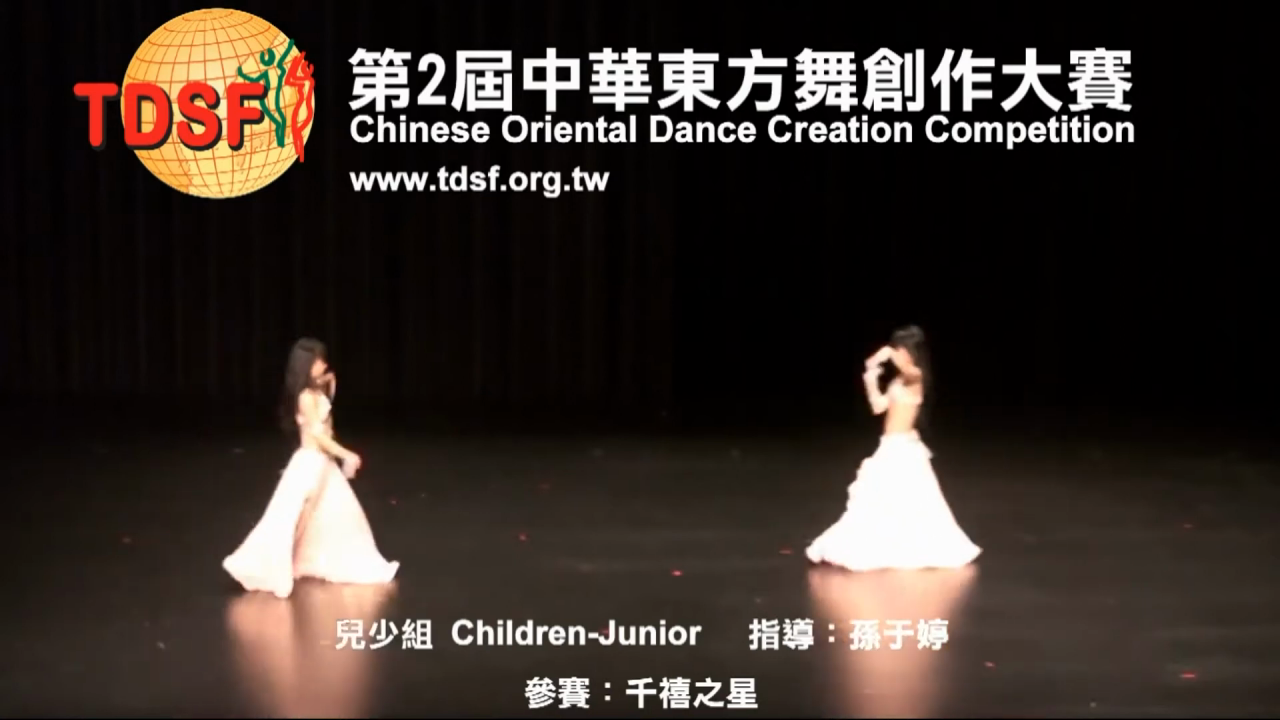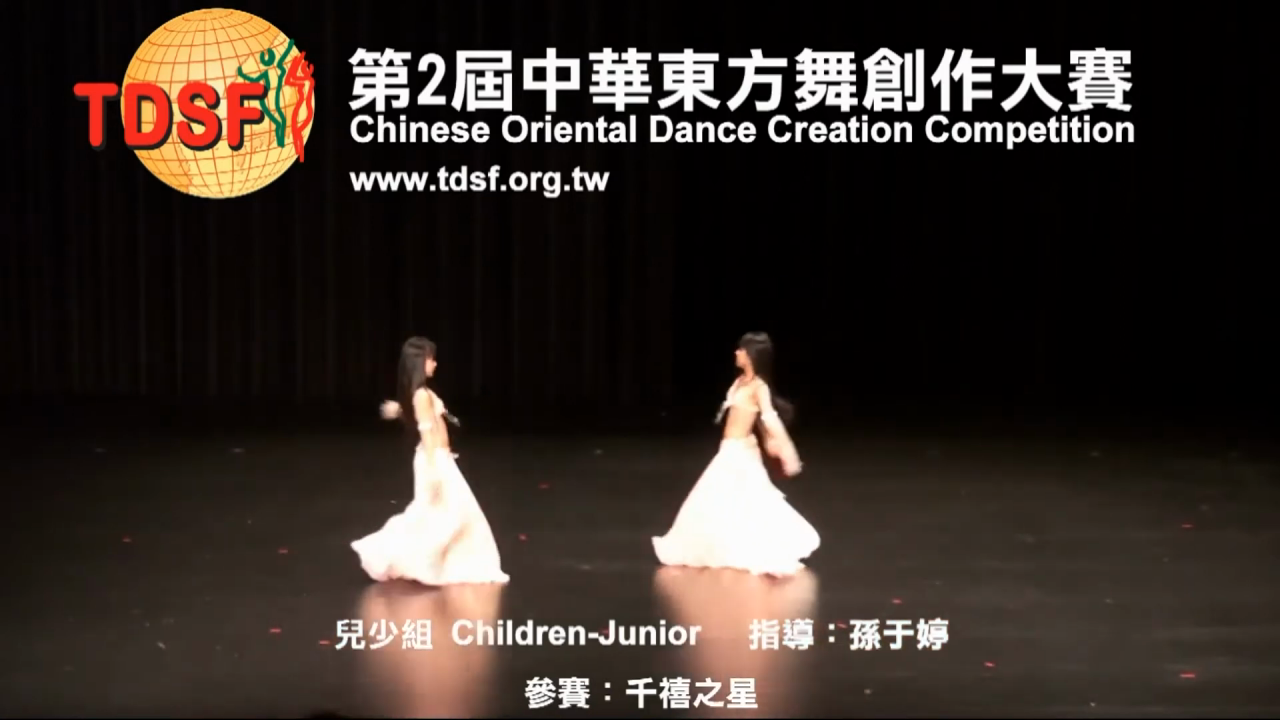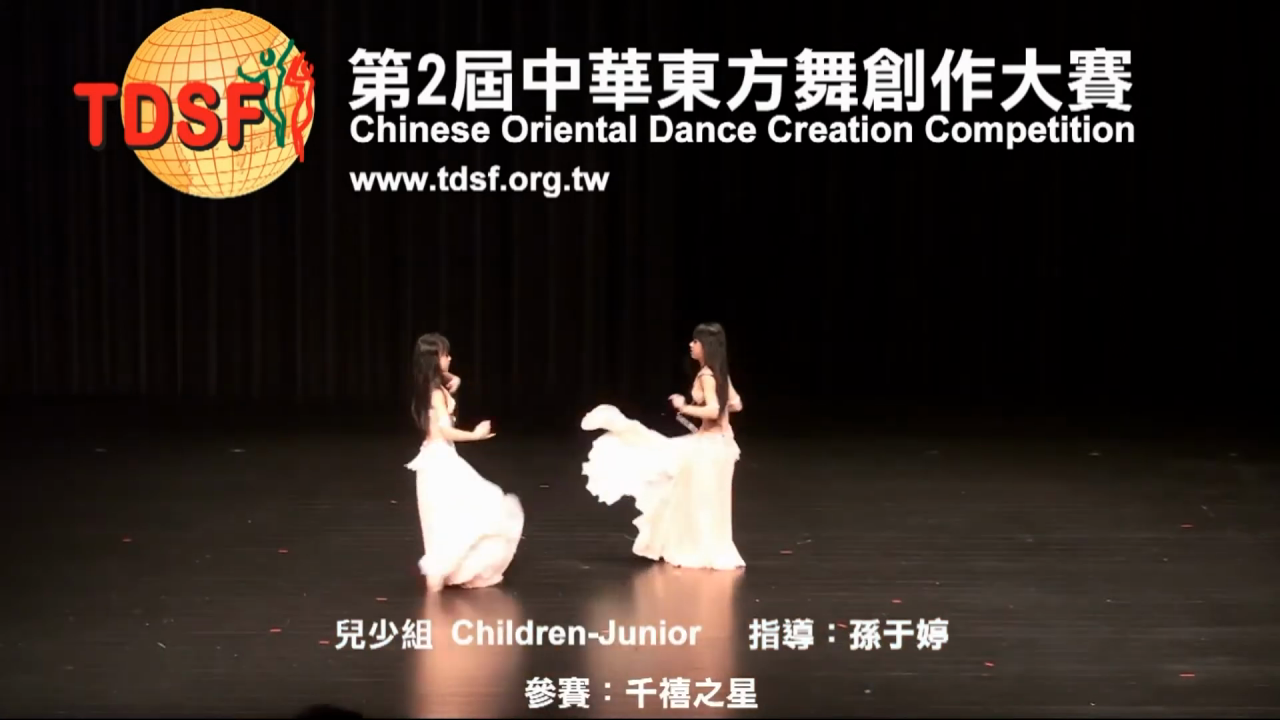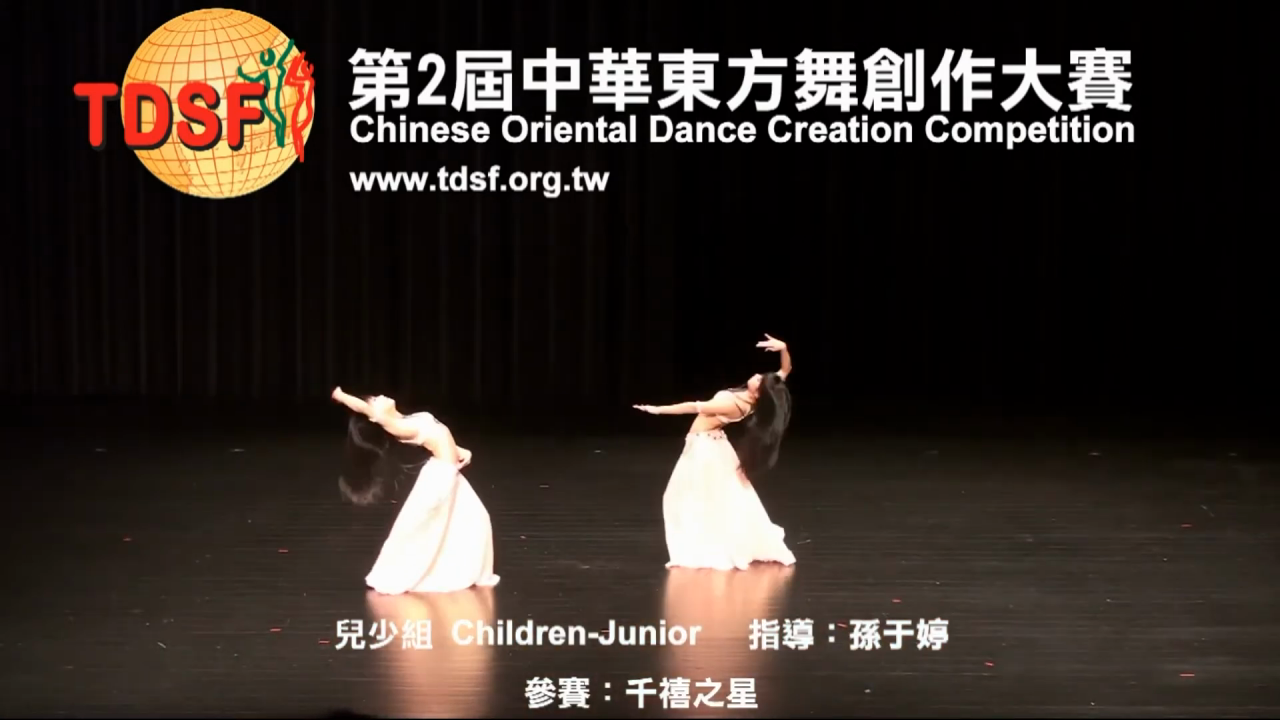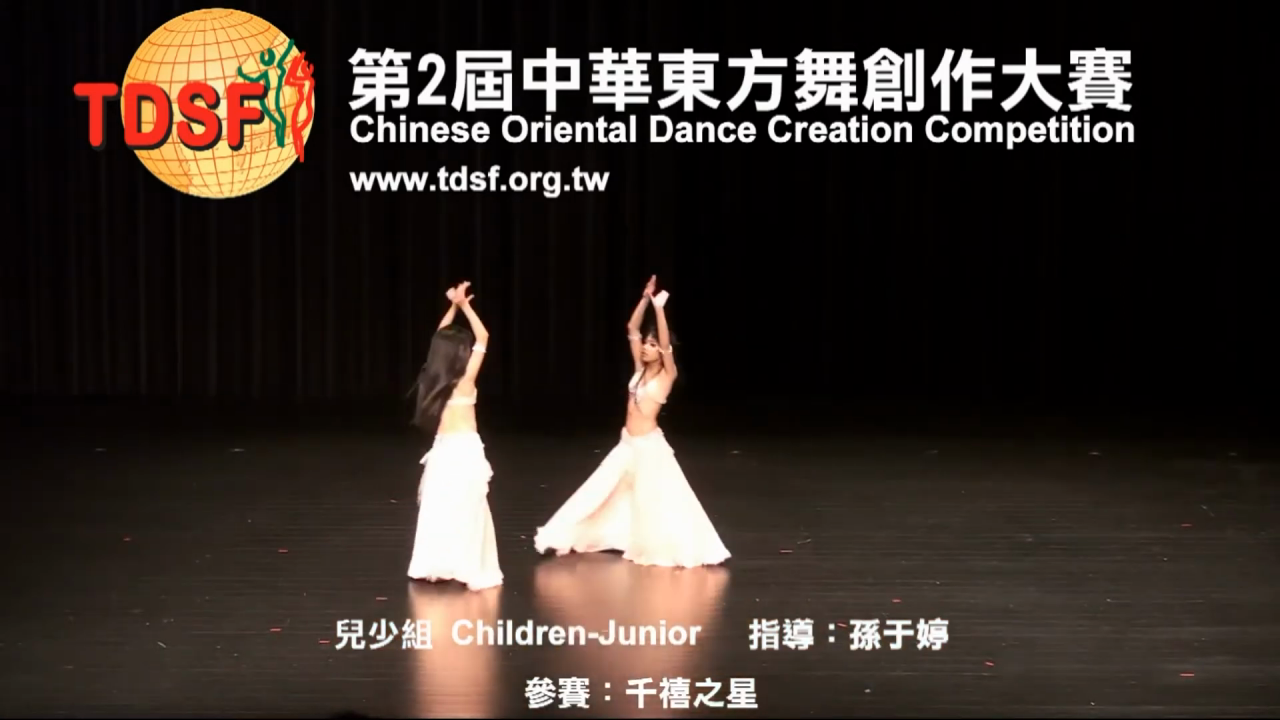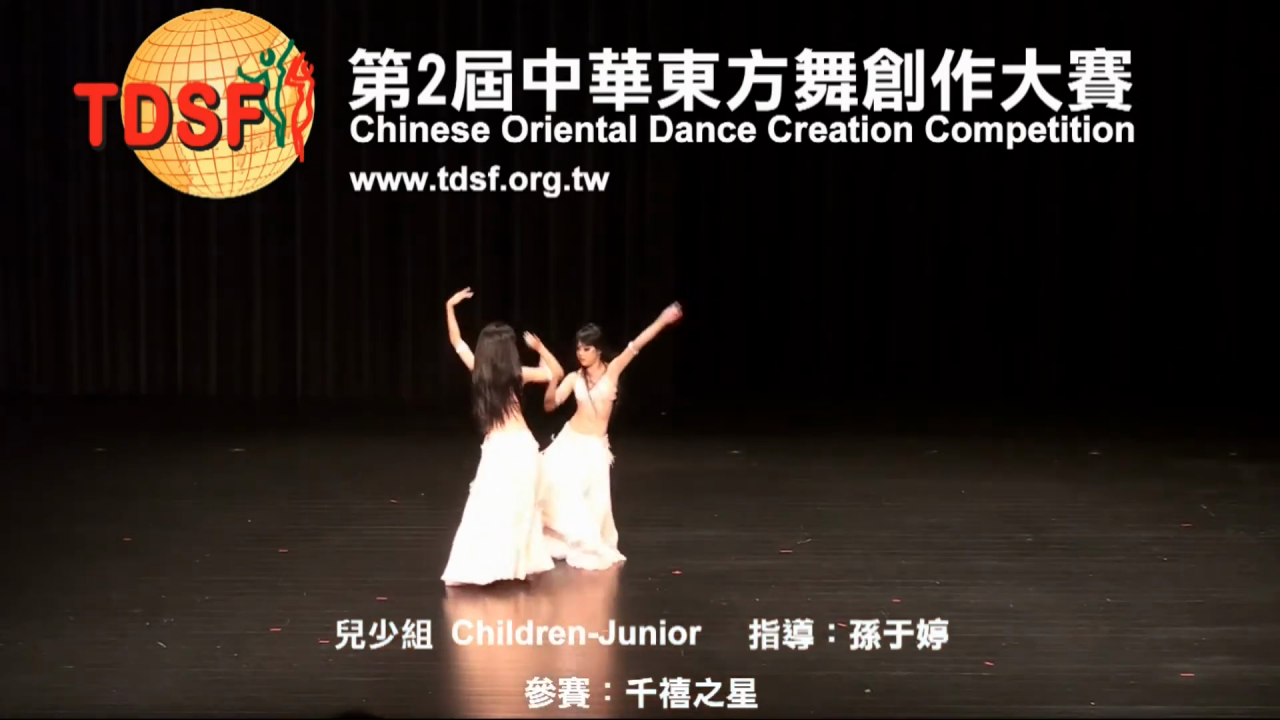
dt=0.7s
person 1, frame 1
left shoulder: (313, 391)
right shoulder: (307, 396)
right elbow: (317, 435)
left wrist: (327, 382)
right wrist: (346, 454)
left hip: (322, 463)
right hip: (310, 462)
left knee: (339, 516)
right knee: (287, 517)
left ankle: (343, 566)
right ankle: (263, 573)
person 1, frame 2
left shoulder: (414, 391)
right shoulder: (422, 394)
left elbow: (396, 409)
right elbow: (426, 433)
right wrist: (432, 471)
left hip: (440, 459)
right hip: (435, 460)
left knee: (458, 514)
right knee: (442, 516)
right ankle: (383, 555)
person 1, frame 3
left shoulder: (436, 383)
right shoulder: (435, 391)
left elbow: (447, 376)
right elbow: (445, 430)
left wrist: (451, 380)
right wrist: (474, 434)
left hip: (444, 454)
right hip: (437, 456)
left knee: (476, 506)
right knee: (447, 515)
left ankle: (465, 569)
right ankle: (440, 568)
person 1, frame 4
left shoulder: (403, 422)
right shoulder: (394, 426)
left elbow: (438, 438)
right elbow: (363, 407)
left wrist: (458, 451)
right wrist: (342, 396)
left hip: (447, 475)
right hip: (438, 477)
left knee: (473, 520)
right knee: (416, 527)
left ankle: (468, 574)
right ankle: (391, 579)
person 1, frame 5
left shoulder: (435, 374)
right shoulder: (466, 379)
left elbow: (441, 336)
right elbow: (483, 338)
left wrist: (455, 307)
right wrist: (464, 305)
left hip: (442, 448)
right hip: (467, 449)
left knee: (439, 508)
right knee: (468, 511)
left ankle: (435, 565)
right ankle: (468, 569)
person 1, frame 6
left shoulder: (478, 370)
right shoulder: (516, 374)
left elbow: (456, 340)
right elbow: (556, 373)
left wrist: (449, 307)
right wrist: (540, 348)
left hip: (497, 447)
right hip: (521, 445)
left knee: (487, 508)
right knee: (519, 507)
left ankle: (481, 565)
right ankle: (519, 562)
person 2, frame 1
left shoulder: (916, 376)
right shoulder: (899, 380)
left elbow: (909, 367)
right elbow: (880, 408)
left wrist: (886, 353)
right wrist: (872, 380)
left hip: (904, 447)
right hip: (891, 447)
person 2, frame 2
left shoulder: (759, 387)
right shoulder: (742, 380)
left elbow: (771, 419)
left wrist: (786, 450)
right wrist: (770, 442)
left hip: (738, 451)
right hip: (731, 450)
person 2, frame 3
left shoulder: (708, 376)
right shoulder: (717, 373)
left elbow: (713, 412)
right elbow: (736, 405)
left wrist: (685, 407)
left hip: (711, 444)
right hip: (706, 441)
left knee: (704, 500)
left ankle: (707, 555)
person 2, frame 4
left shoulder: (734, 405)
right shoulder: (760, 400)
left elbow: (695, 407)
right elbow: (786, 368)
left wrist: (658, 409)
right wrist: (781, 347)
left hip: (703, 448)
right hip: (715, 446)
left knee: (703, 503)
right knee: (729, 500)
person 2, frame 5
left shoulder: (667, 374)
right shoulder: (640, 367)
left elbow: (666, 341)
right elbow: (632, 329)
left wrist: (659, 309)
right wrist: (645, 300)
left hip: (650, 446)
right hip: (627, 443)
left knee: (662, 500)
right knee: (599, 490)
left ankle: (684, 552)
right ankle: (577, 540)
person 2, frame 6
left shoulder: (612, 370)
right shoulder: (575, 378)
left elbow: (636, 345)
right elbow: (550, 405)
left wrist: (663, 320)
right wrist: (551, 382)
left hip: (595, 445)
right hip: (569, 440)
left knee: (595, 500)
right knee: (563, 492)
left ankle: (593, 549)
